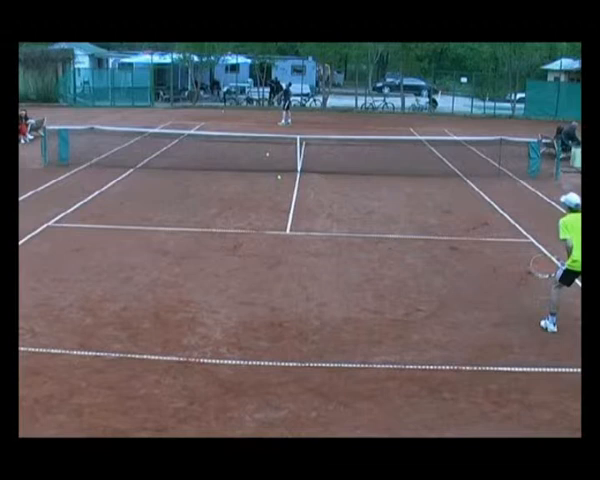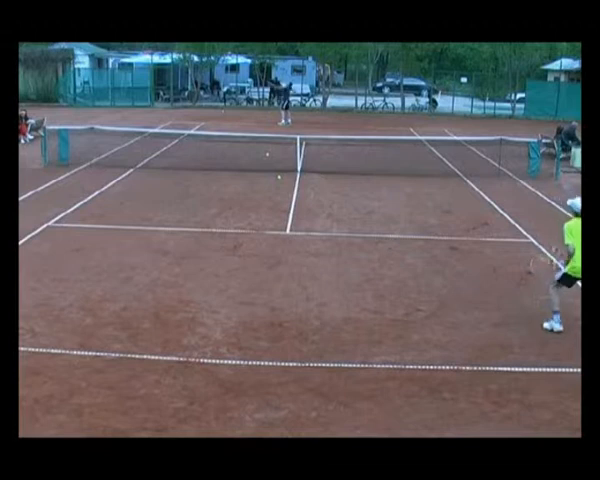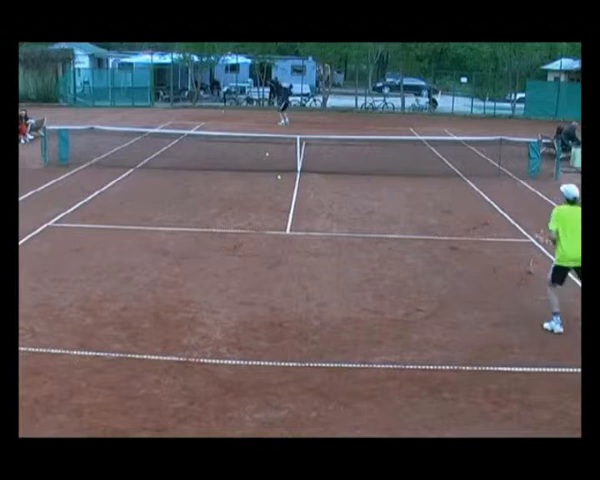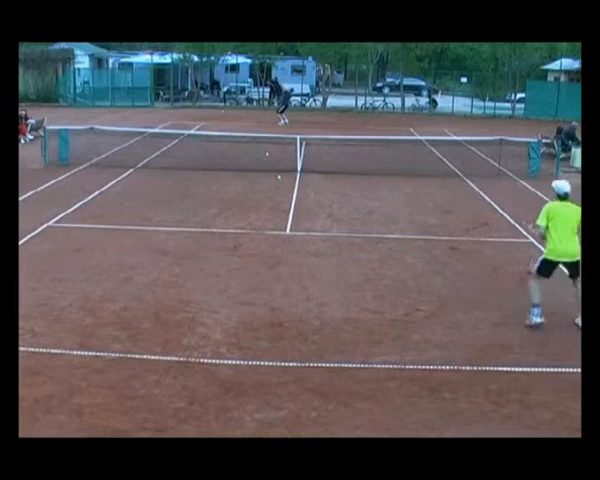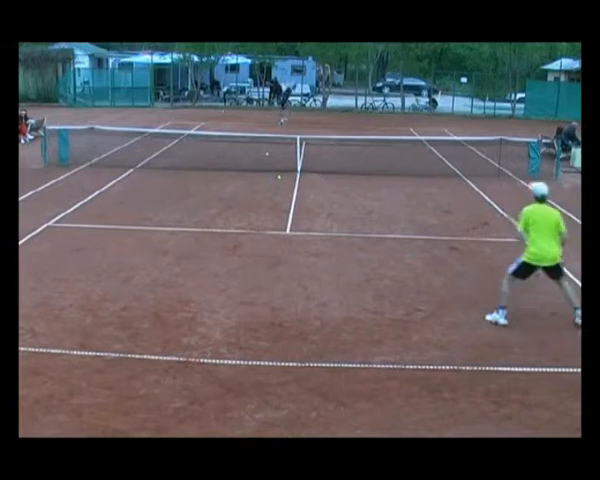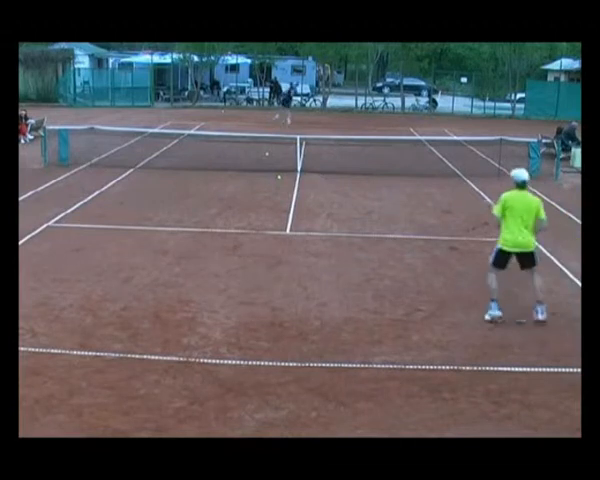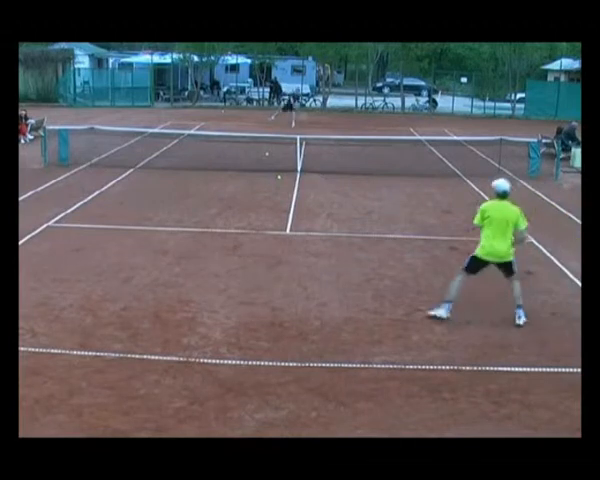
dt=0.2s
person 1, frame 1
left shoulder: (565, 221)
left elbow: (569, 245)
left wrist: (568, 260)
left hip: (576, 263)
left knee: (555, 287)
left ankle: (551, 322)
person 1, frame 2
left shoulder: (569, 225)
left elbow: (571, 250)
left wrist: (567, 262)
left hip: (575, 268)
left knee: (554, 287)
left ankle: (556, 321)
person 1, frame 3
left shoulder: (558, 211)
right shoulder: (582, 213)
left elbow: (552, 236)
left hip: (563, 258)
right hip: (580, 258)
left knee: (551, 287)
left ankle: (556, 322)
person 1, frame 4
left shoulder: (549, 208)
right shoulder: (577, 210)
left elbow: (541, 232)
right elbow: (581, 233)
left wrist: (544, 236)
left hip: (554, 254)
right hip: (574, 254)
left knee: (534, 279)
right knee: (577, 282)
left ankle: (536, 314)
right ankle: (580, 317)
person 1, frame 5
left shoulder: (527, 211)
right shoulder: (555, 214)
left elbow: (520, 235)
right elbow: (564, 237)
left hip: (532, 256)
right hip: (552, 257)
left knee: (507, 279)
right knee: (563, 282)
left ankle: (501, 314)
right ankle: (579, 314)
person 1, frame 6
left shoulder: (507, 197)
right shoulder: (536, 201)
left elbow: (496, 220)
right elbow: (542, 225)
left hip: (507, 243)
right hip: (527, 244)
left knee: (492, 272)
right knee: (535, 274)
left ankle: (494, 309)
right ankle: (540, 310)
person 1, frame 7
left shoulder: (486, 206)
right shoulder: (515, 211)
left elbow: (476, 227)
right elbow: (523, 237)
right wrist: (514, 242)
left hip: (484, 251)
right hip: (504, 254)
left knee: (460, 277)
right knee: (514, 280)
left ankle: (445, 309)
right ankle: (520, 315)
